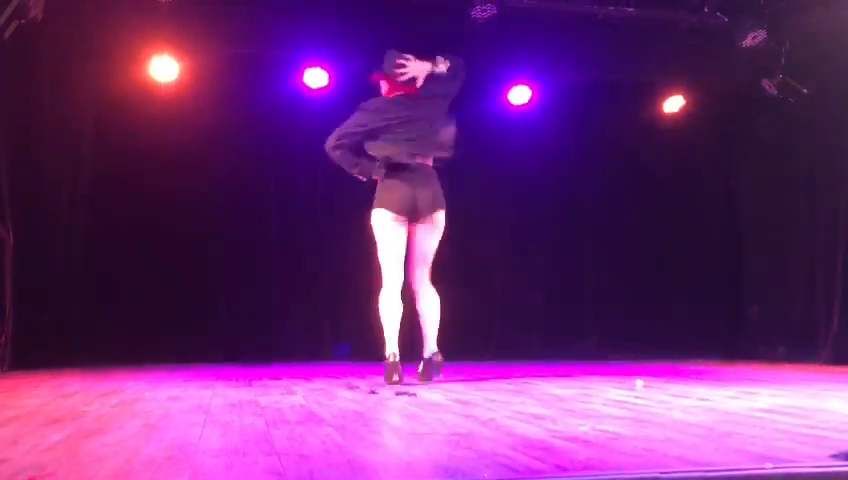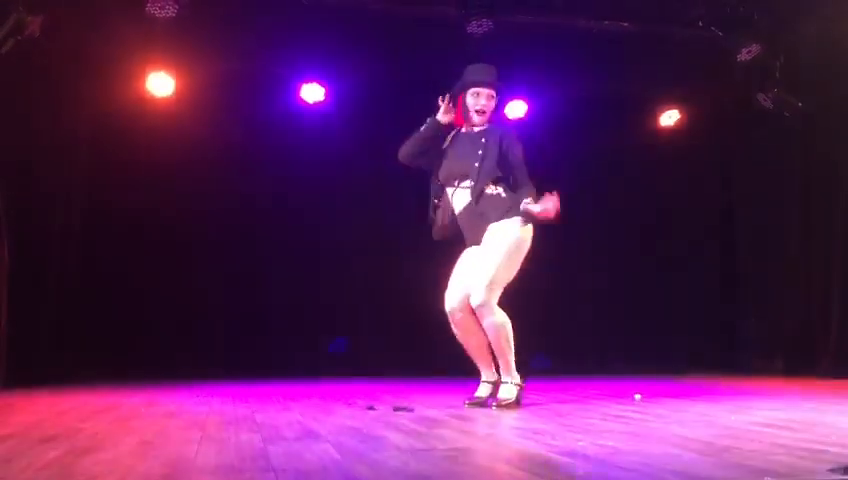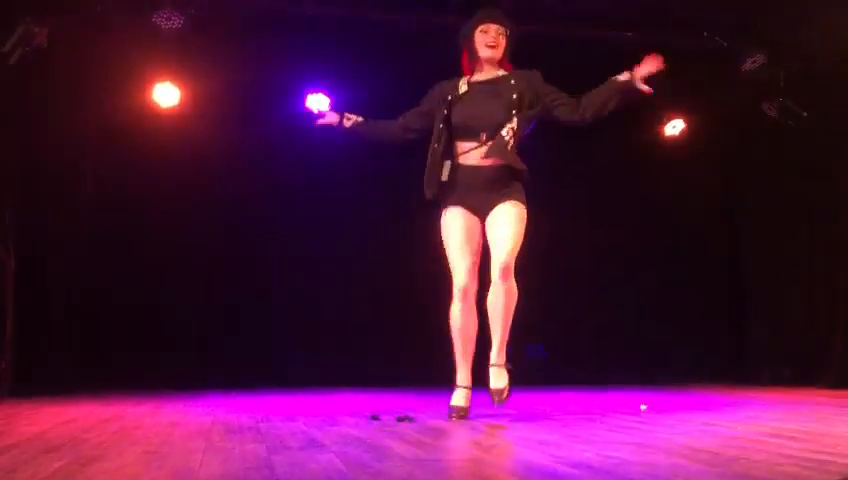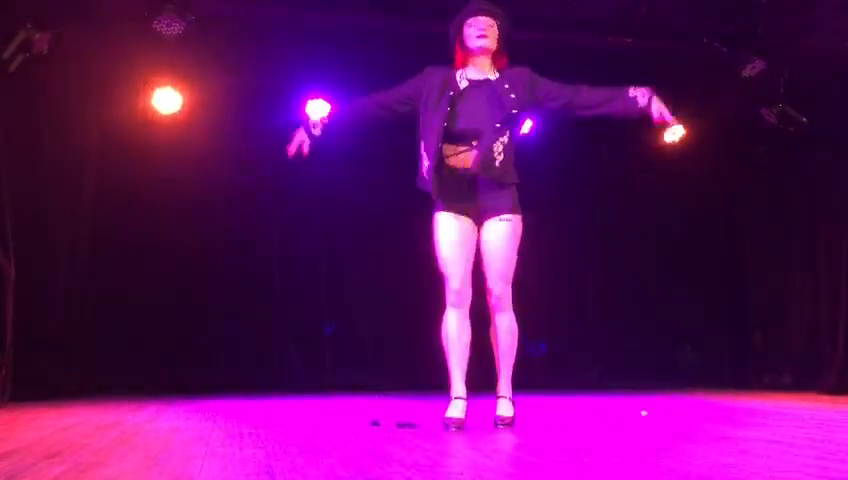
dt=1s
person 1, frame 1
left shoulder: (374, 108)
right shoulder: (428, 99)
left elbow: (335, 144)
right elbow: (455, 72)
left wrist: (369, 170)
right wrist: (431, 69)
left hip: (391, 195)
right hip: (430, 193)
left knee: (391, 281)
right knee: (421, 280)
left ankle: (392, 355)
right ankle: (432, 352)
person 1, frame 2
left shoulder: (500, 137)
right shoulder: (447, 140)
left elbow: (521, 186)
right elbow: (407, 156)
left wrist: (536, 207)
right wrist: (438, 122)
left hip: (505, 222)
right hip: (474, 238)
left knee: (481, 298)
right knee: (455, 307)
left ankle: (511, 380)
right ankle: (489, 377)
person 1, frame 3
left shoulder: (525, 85)
right shoulder: (446, 92)
left elbow: (578, 111)
right elbow: (403, 128)
left wrist: (624, 82)
right wrist: (350, 121)
left hip: (504, 194)
right hip: (459, 197)
left knee: (503, 267)
right knee: (463, 285)
left ankle: (497, 363)
right ankle: (462, 384)
person 1, frame 4
left shoulder: (516, 81)
right shoulder: (436, 80)
left elbow: (577, 98)
right elbow: (381, 103)
left wrist: (639, 99)
right wrist: (319, 123)
left hip: (498, 199)
right hip: (452, 200)
left knee: (499, 298)
right knee: (457, 294)
left ankle: (504, 395)
right ankle: (457, 396)
